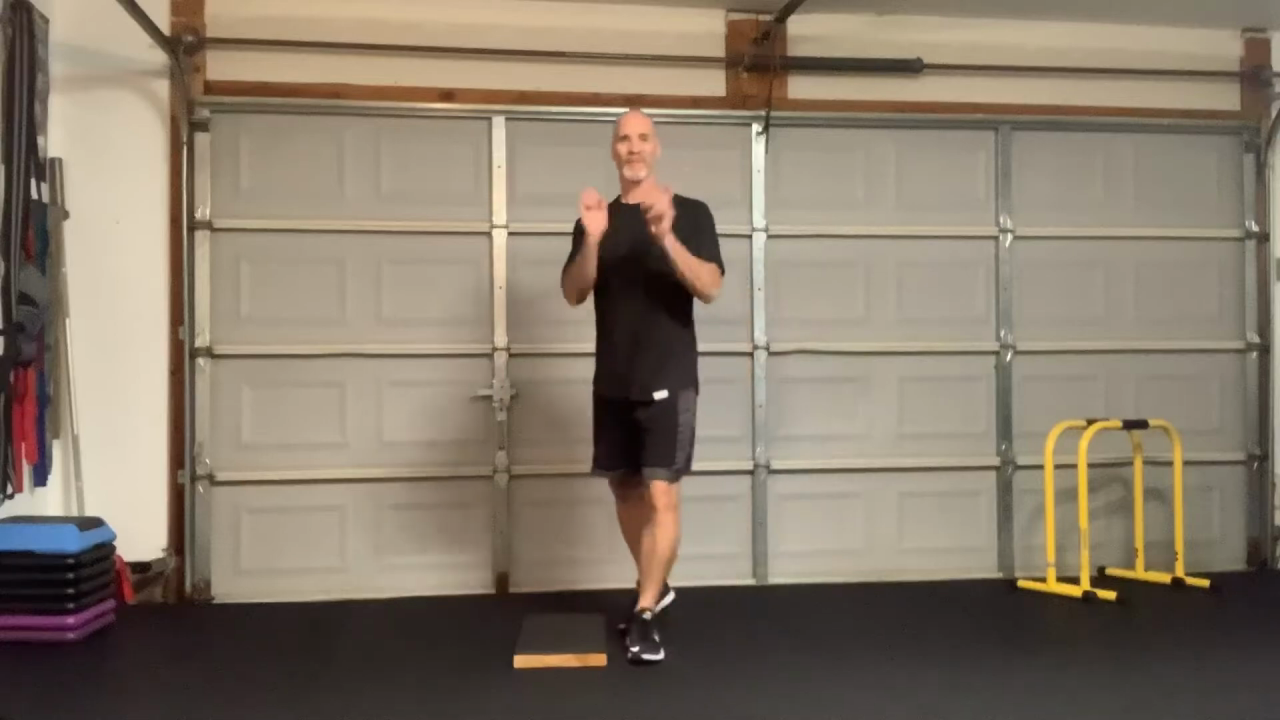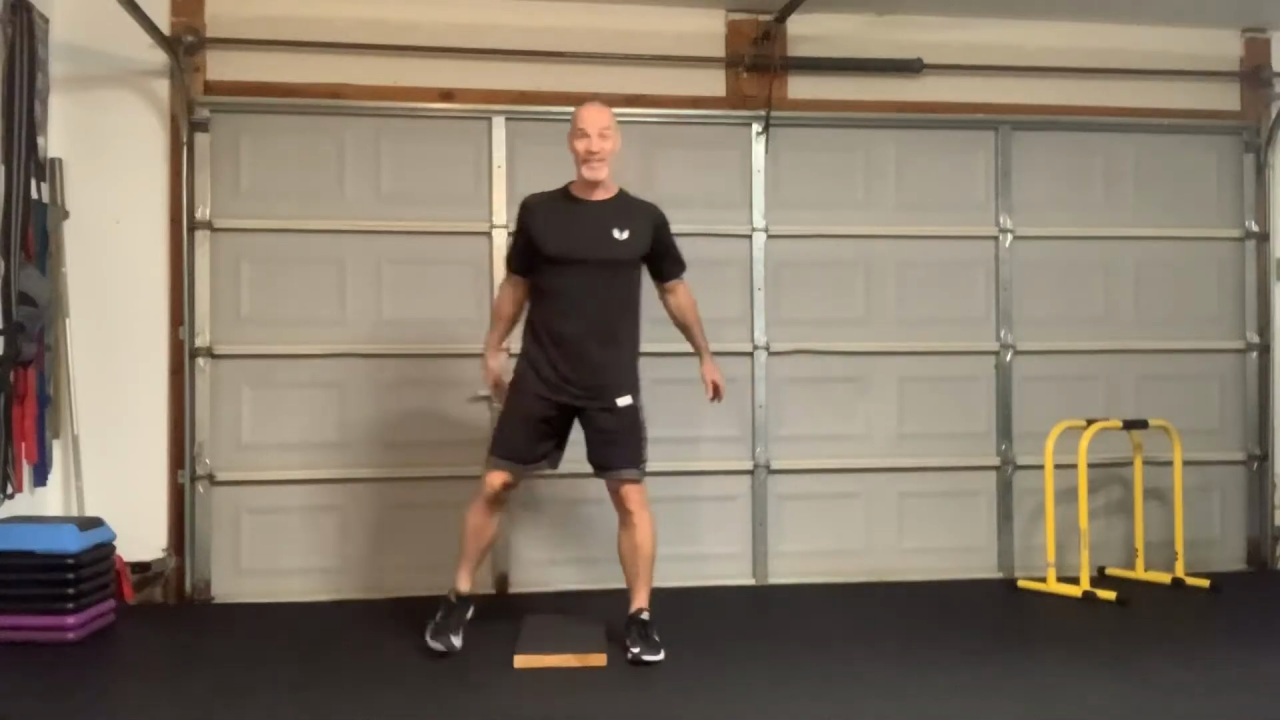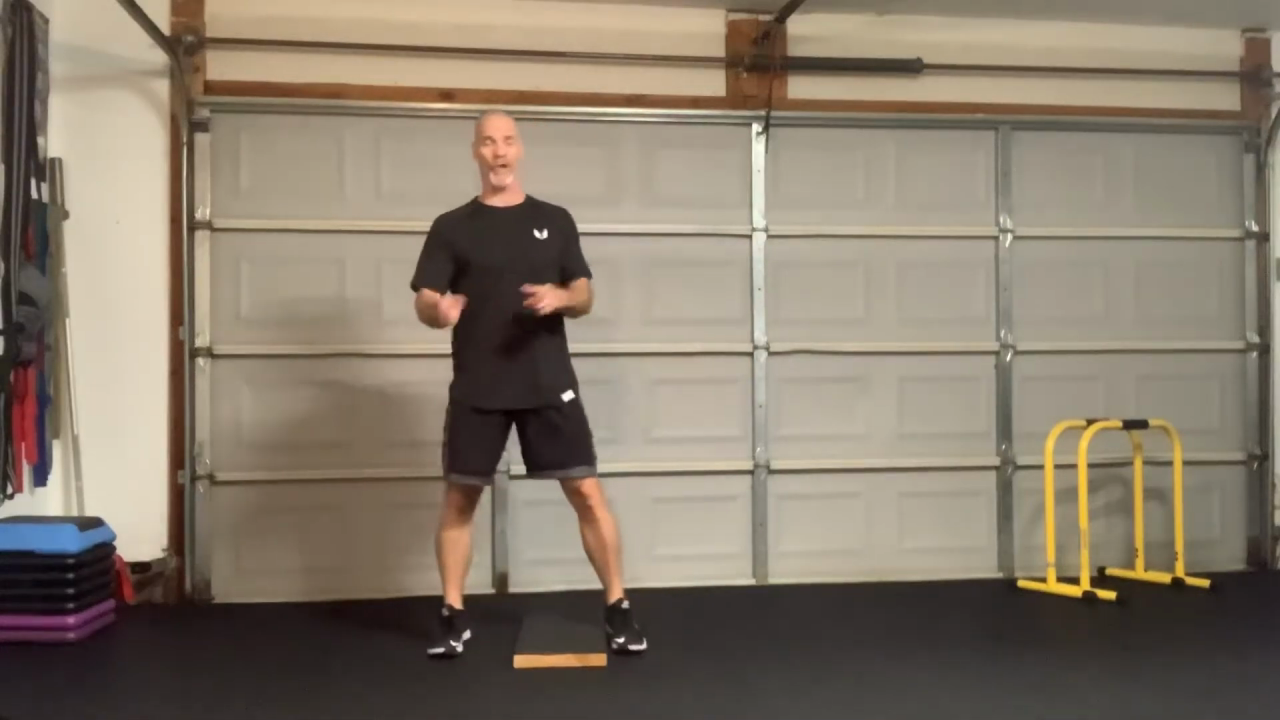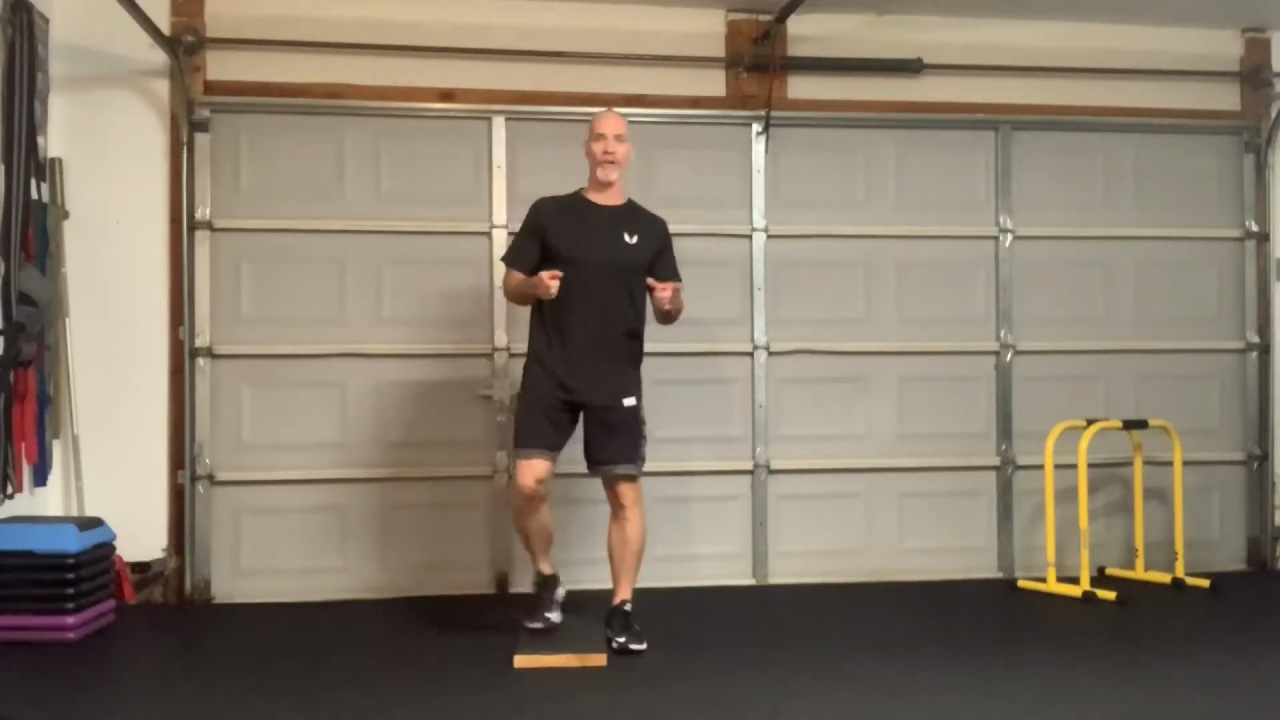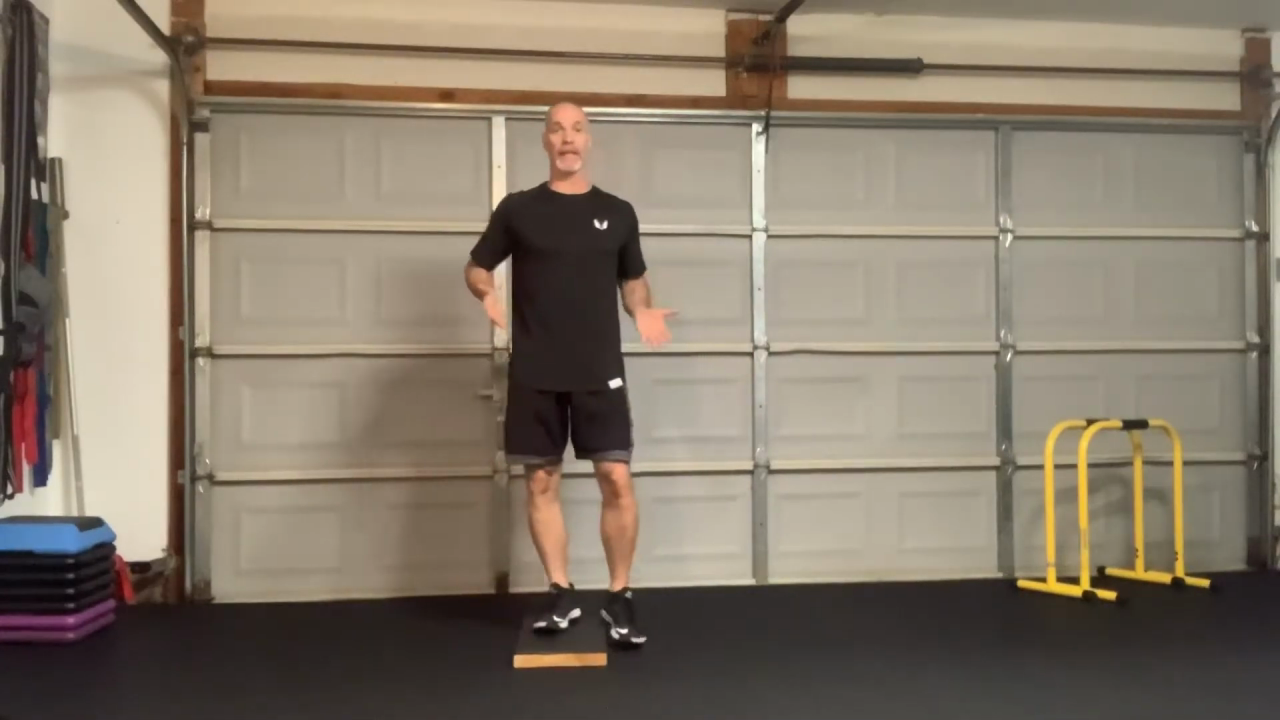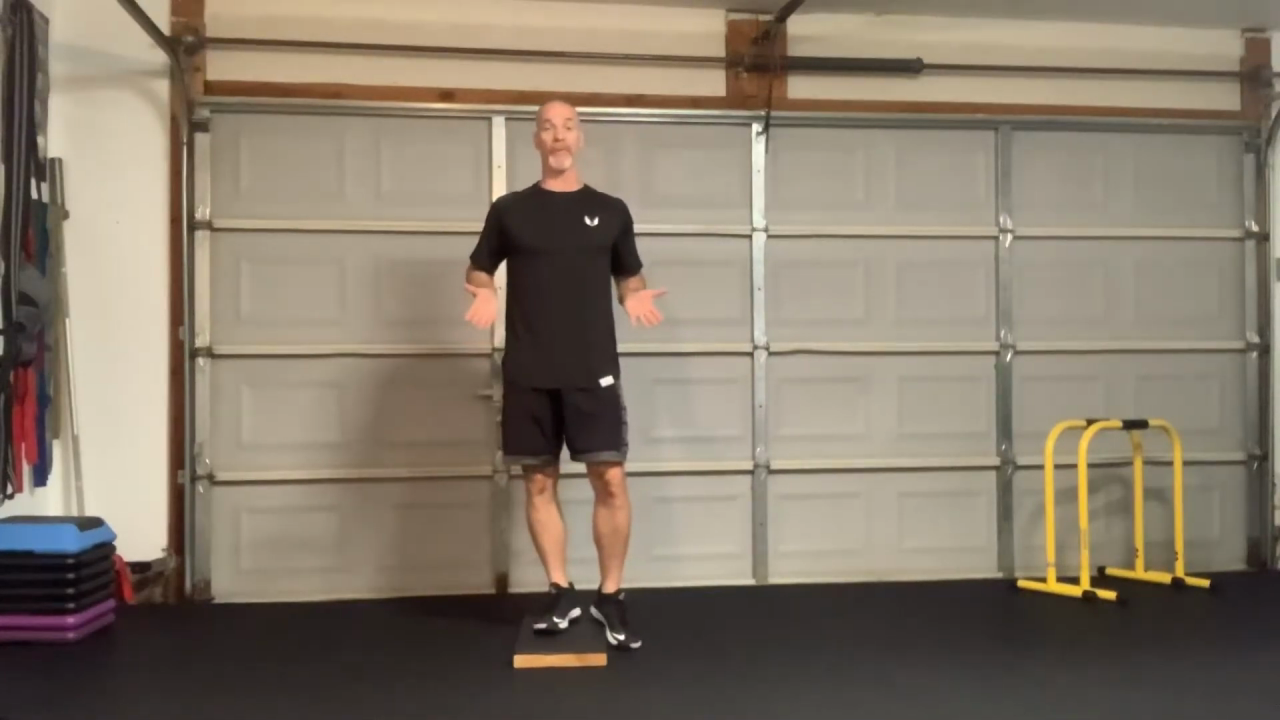
dt=0.7s
person 1, frame 1
left shoulder: (691, 213)
right shoulder: (600, 218)
left elbow: (708, 288)
right elbow: (573, 293)
left wrist: (665, 233)
right wrist: (588, 239)
left hip: (668, 379)
right hip: (612, 380)
left knee: (661, 494)
right knee: (625, 488)
left ankle: (644, 615)
right ankle: (655, 588)
person 1, frame 2
left shoulder: (645, 218)
right shoulder: (538, 211)
left elbow: (675, 290)
right elbow: (516, 285)
left wrist: (705, 357)
right wrist: (493, 351)
left hip: (612, 384)
right hip: (539, 380)
left knee: (630, 497)
right knee: (494, 486)
left ankle: (639, 618)
right ankle: (460, 598)
person 1, frame 3
left shoulder: (554, 220)
right shoulder: (451, 227)
left elbow: (583, 304)
right elbow: (423, 305)
left wrist: (563, 297)
right wrist: (441, 308)
left hip: (549, 384)
right hip: (478, 388)
left knee: (587, 493)
right knee: (459, 498)
left ankle: (617, 609)
right ankle: (453, 614)
person 1, frame 4
left shoulder: (651, 228)
right shoulder: (549, 213)
left elbow: (669, 306)
right elbow: (510, 284)
left wrist: (670, 303)
right wrist: (534, 286)
left hip: (617, 379)
right hip: (549, 374)
left knee: (625, 494)
right knee: (528, 483)
left ankle: (621, 609)
right ankle: (547, 580)
person 1, frame 5
left shoulder: (618, 213)
right shoulder: (518, 209)
left elbow: (633, 279)
right elbow: (477, 266)
left wrist: (643, 312)
right wrist: (488, 297)
left hip: (600, 370)
right hip: (534, 371)
left knee: (618, 481)
right knee: (542, 482)
left ankle: (619, 595)
right ankle: (562, 593)
person 1, frame 6
left shoulder: (611, 210)
right shoulder: (509, 209)
left elbow: (629, 275)
right elbow: (479, 270)
left wrist: (636, 297)
right wrist: (484, 294)
left hip: (593, 368)
right hip: (528, 371)
left knee: (610, 481)
right knee: (539, 482)
left ankle: (610, 596)
right ankle: (561, 592)
